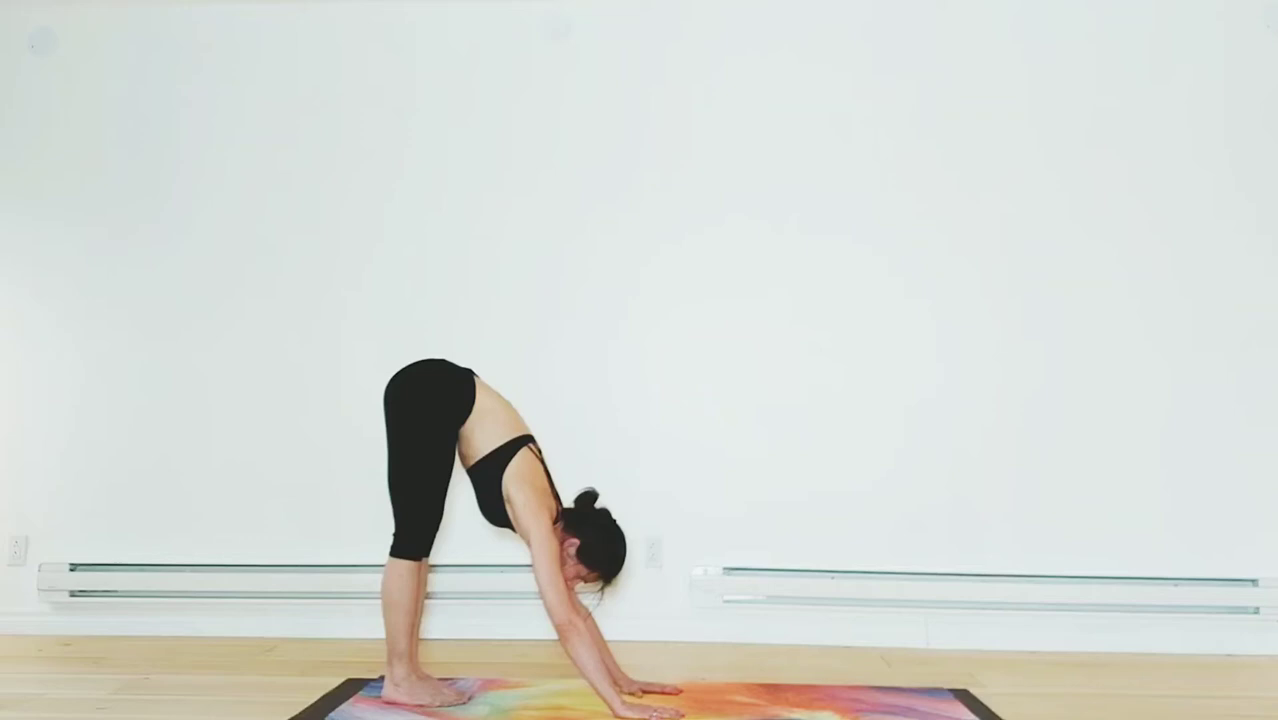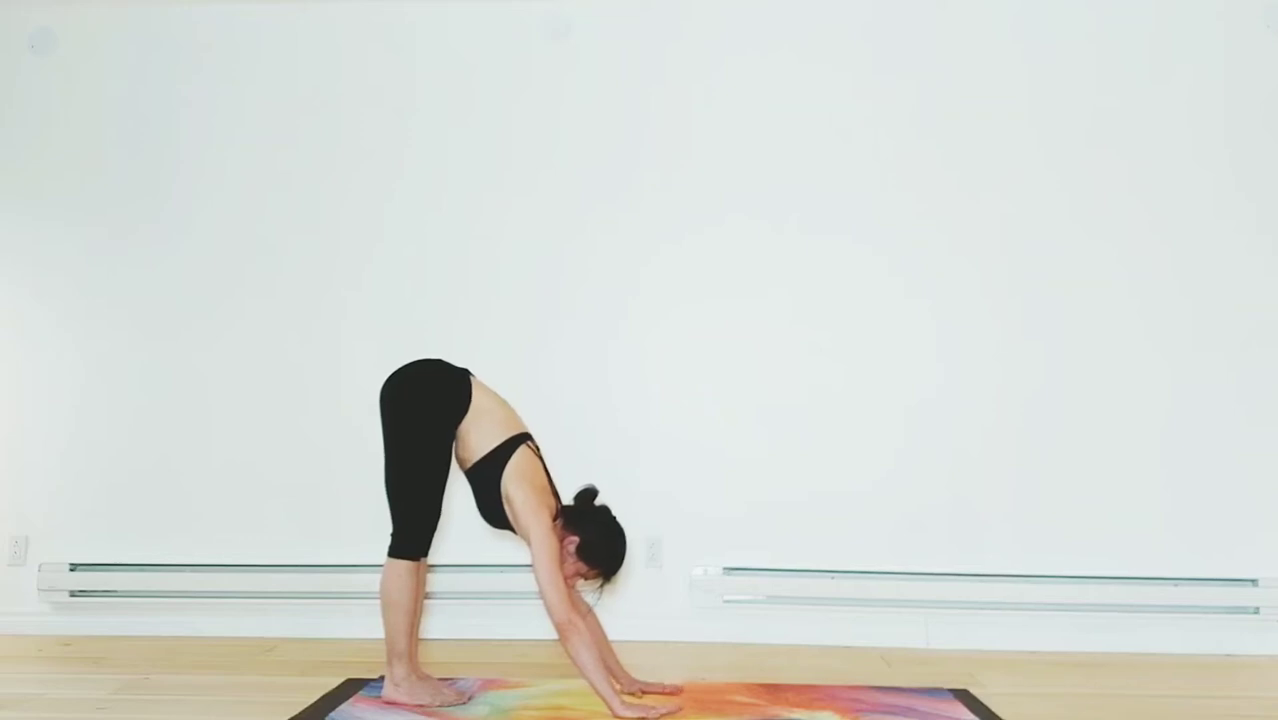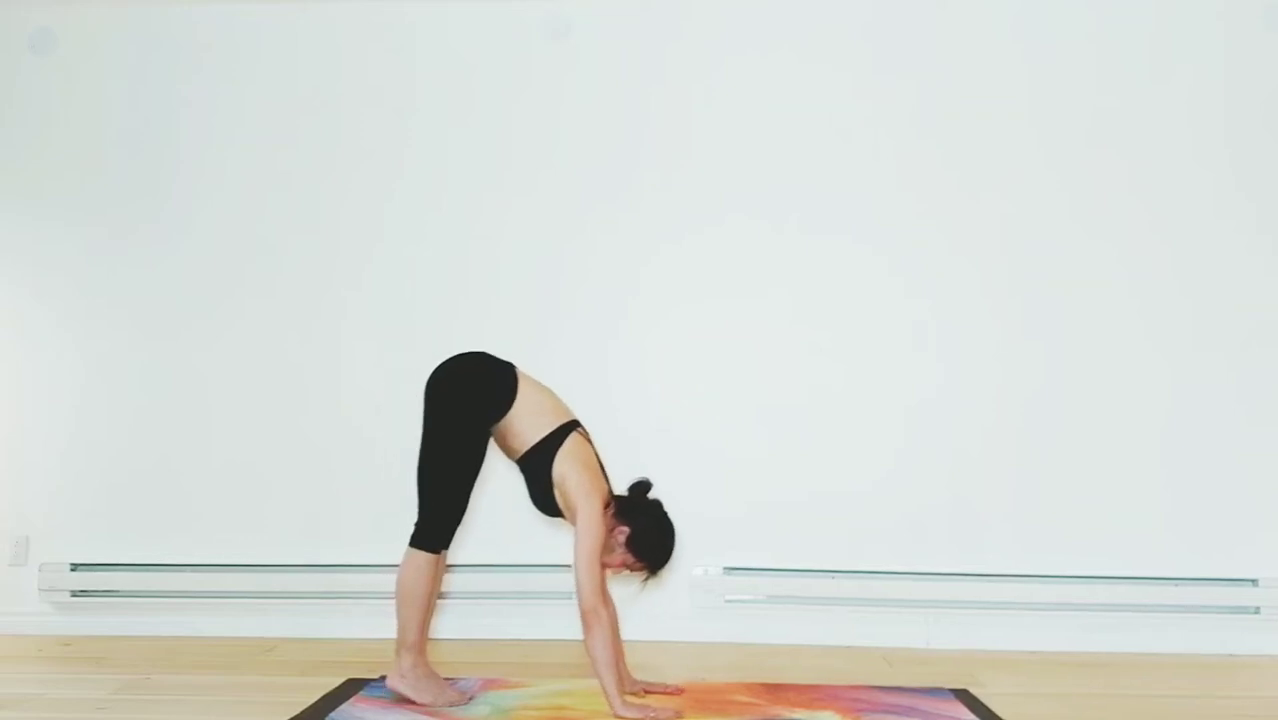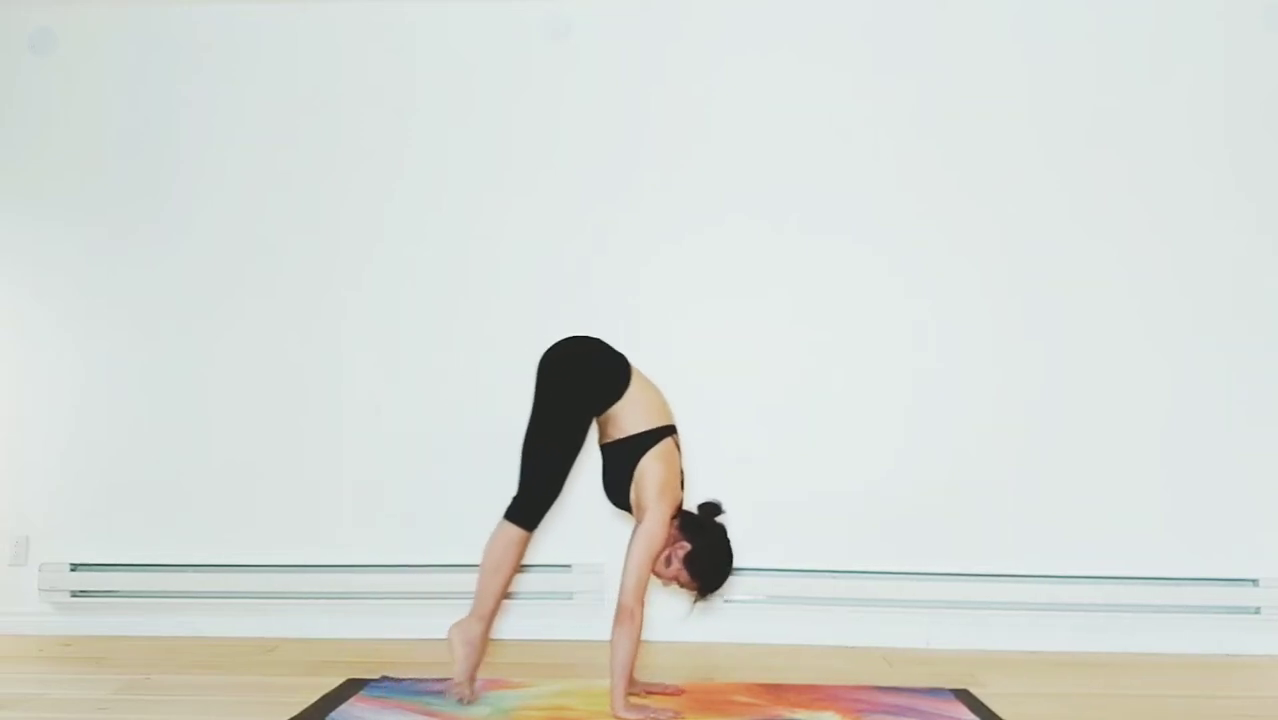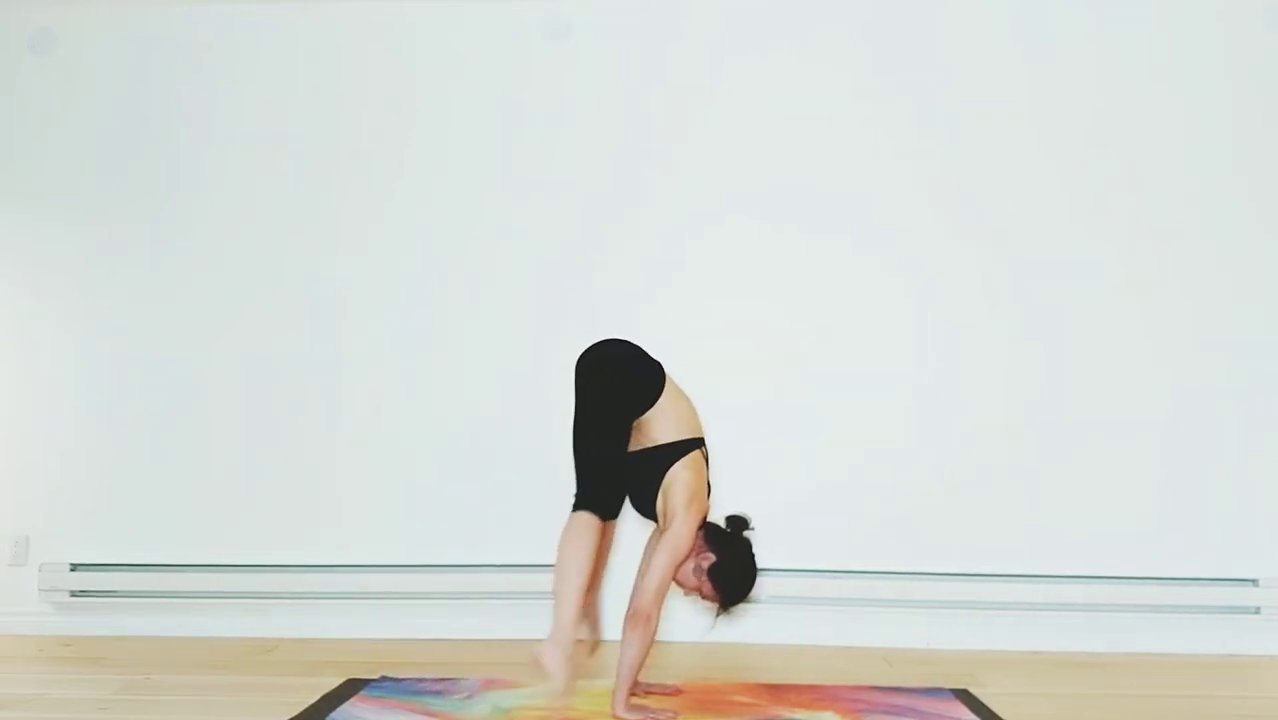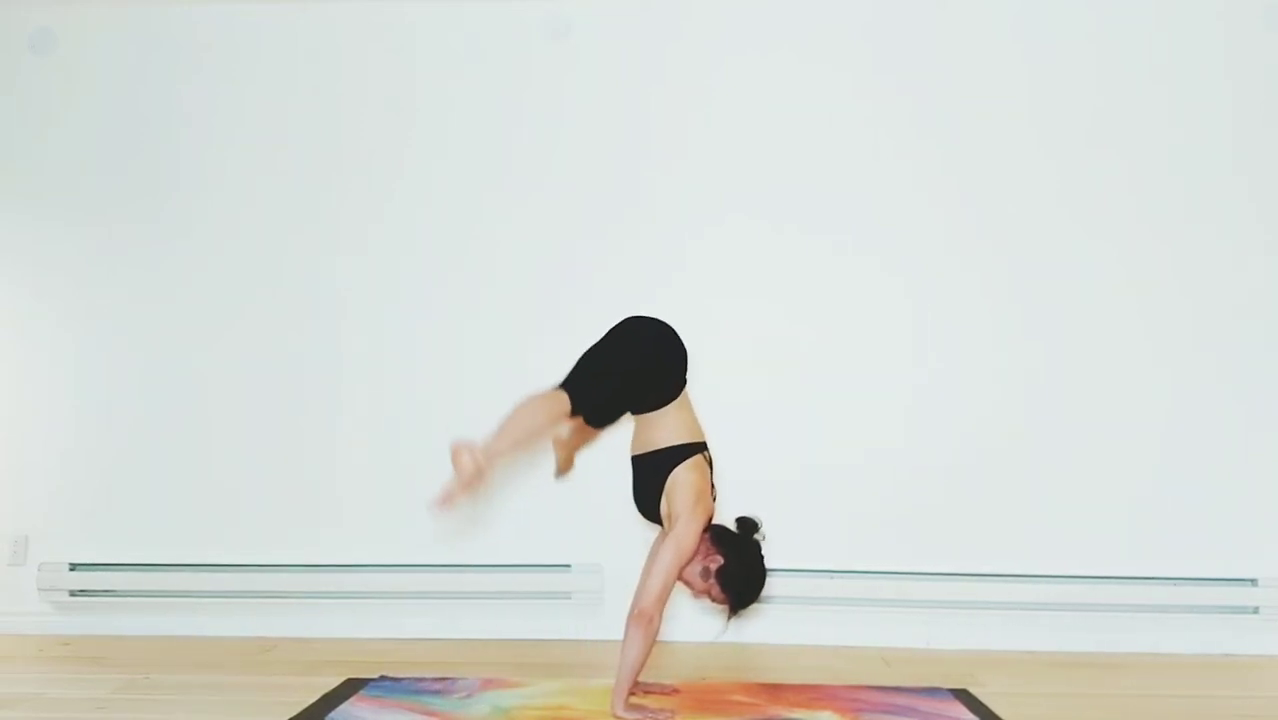
dt=0.7s
person 1, frame 1
left shoulder: (551, 518)
right shoulder: (539, 521)
left elbow: (574, 609)
right elbow: (566, 624)
left wrist: (621, 680)
left hip: (444, 399)
right hip: (424, 395)
left knee: (420, 538)
right knee: (412, 538)
left ankle: (408, 671)
right ankle: (399, 679)
person 1, frame 2
left shoulder: (548, 516)
right shoulder: (538, 519)
left elbow: (577, 607)
right elbow: (566, 622)
left wrist: (624, 679)
left hip: (440, 398)
right hip: (421, 395)
left knee: (417, 539)
right knee: (410, 539)
left ankle: (408, 671)
right ankle: (399, 679)
person 1, frame 3
left shoulder: (595, 504)
right shoulder: (590, 506)
left elbow: (600, 599)
right elbow: (591, 609)
left wrist: (623, 679)
left hip: (481, 389)
right hip: (467, 387)
left knee: (440, 531)
right knee: (435, 530)
left ankle: (415, 665)
right ankle: (407, 667)
person 1, frame 4
left shoulder: (663, 508)
right shoulder: (659, 510)
left elbow: (631, 603)
right elbow: (629, 607)
left wrist: (628, 682)
left hip: (591, 373)
right hip: (578, 369)
left knee: (532, 505)
right knee: (531, 505)
right ankle: (473, 627)
person 1, frame 5
left shoulder: (685, 523)
right shoulder: (685, 520)
left elbow: (641, 604)
right elbow: (643, 611)
left wrist: (625, 682)
left hip: (621, 381)
right hip: (615, 372)
left knee: (608, 509)
right knee: (595, 503)
left ankle: (583, 613)
right ankle: (560, 638)
person 1, frame 6
left shoulder: (687, 520)
right shoulder: (690, 518)
right elbow: (645, 611)
left wrist: (628, 680)
left hip: (652, 362)
left knee: (594, 418)
left ankle: (567, 442)
